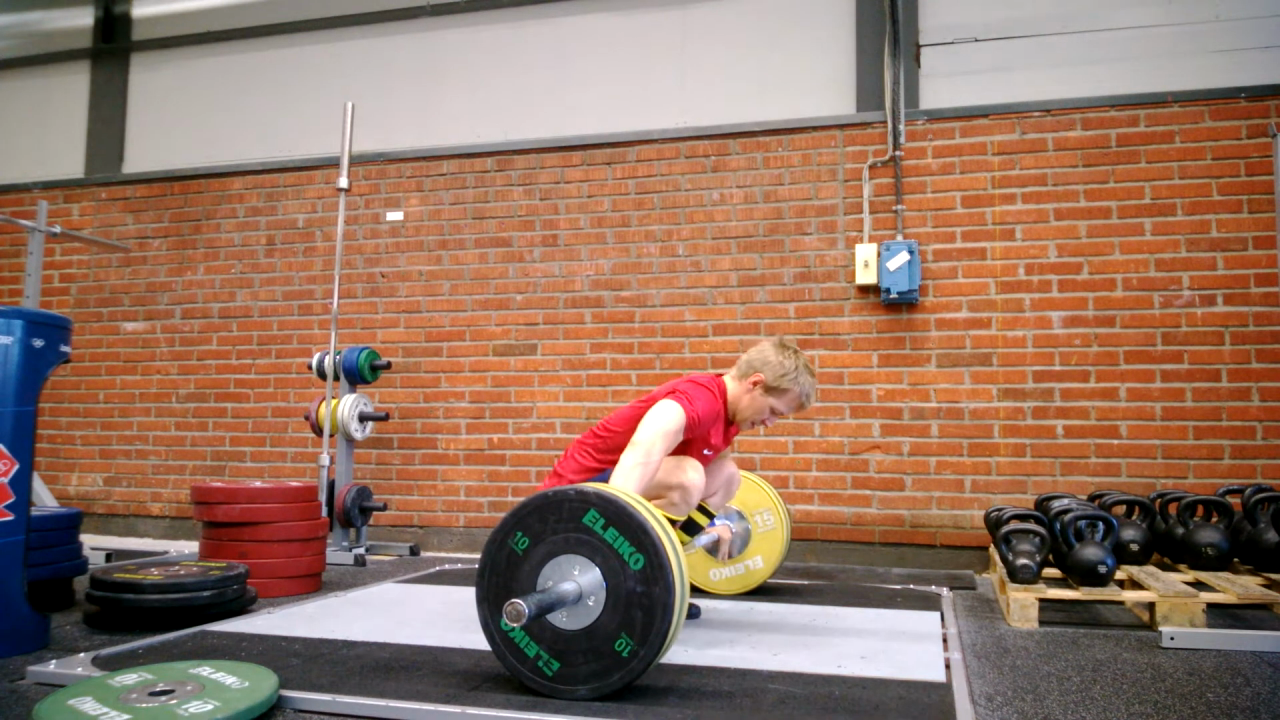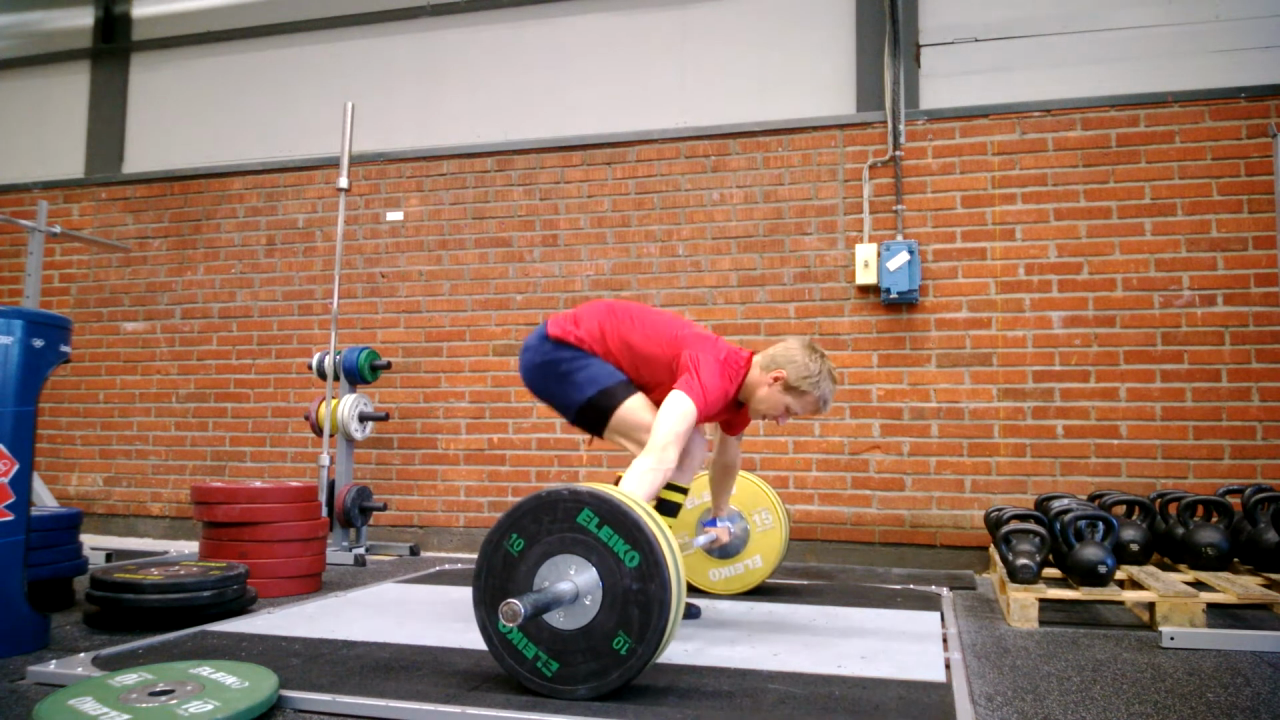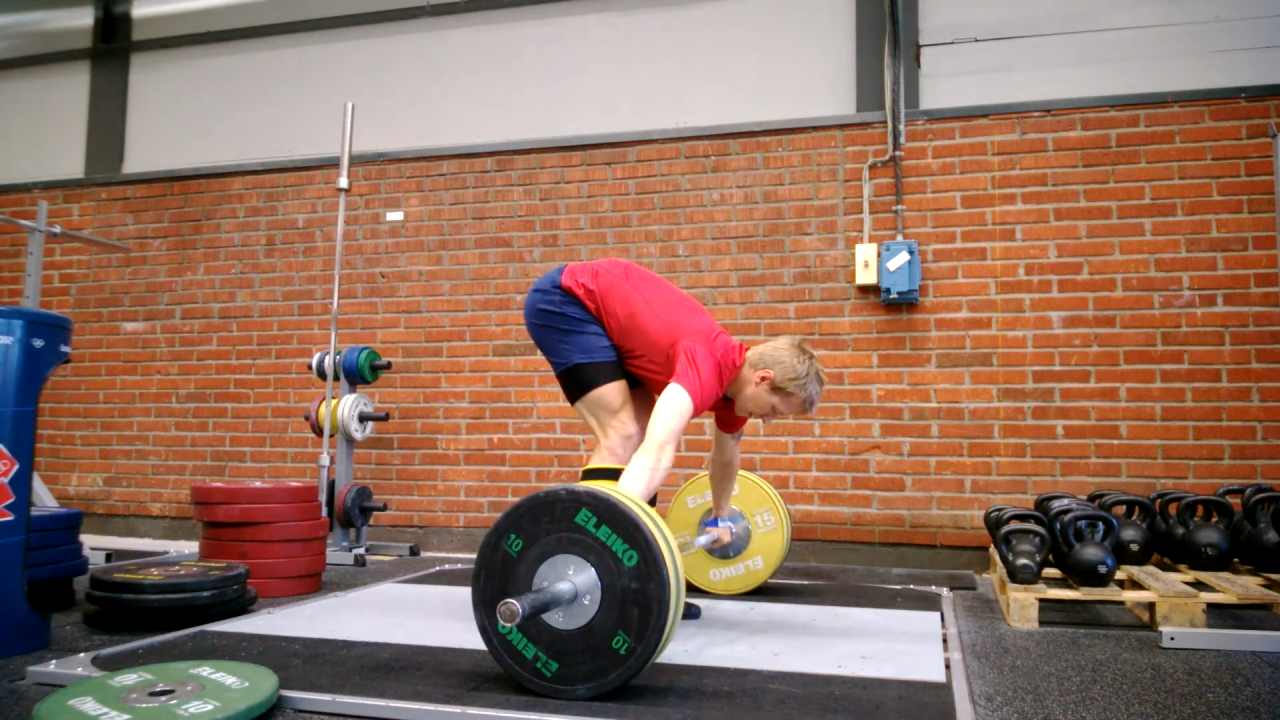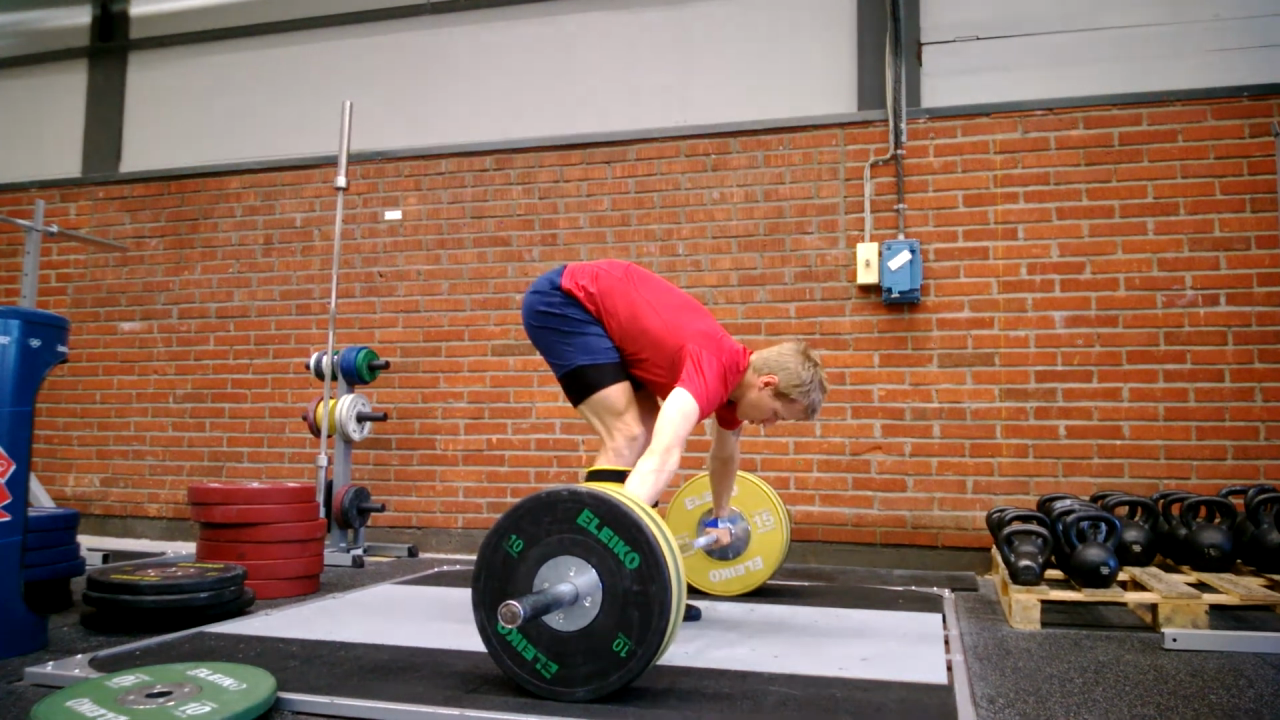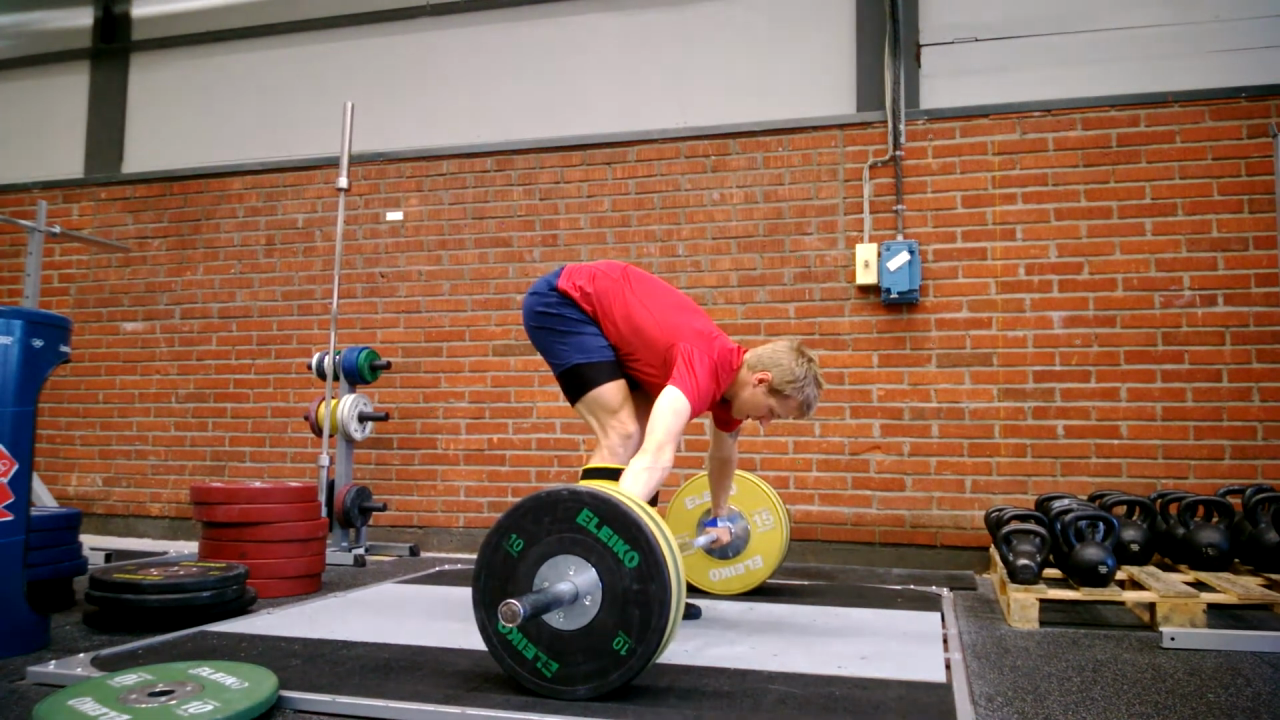
dt=0.4s
person 1, frame 1
left shoulder: (728, 406)
right shoulder: (697, 400)
left elbow: (713, 455)
right elbow: (639, 458)
left wrist: (711, 520)
left knee: (726, 475)
right knee: (686, 478)
person 1, frame 2
left shoulder: (742, 386)
right shoulder: (713, 377)
left elbow: (728, 458)
right elbow: (657, 456)
left wrist: (718, 518)
left hip: (585, 355)
right hip: (560, 347)
left knee: (691, 448)
right knee: (671, 453)
person 1, frame 3
left shoulder: (737, 376)
right shoulder: (707, 370)
left elbow: (725, 456)
right elbow: (656, 453)
left wrist: (720, 518)
left hip: (595, 305)
right hip: (565, 299)
left knee: (642, 435)
right knee: (621, 435)
person 1, frame 4
left shoulder: (737, 377)
right shoulder: (713, 374)
left elbow: (725, 453)
right elbow: (663, 456)
left wrist: (720, 518)
left hip: (592, 305)
right hip: (564, 300)
left knee: (645, 436)
right knee: (627, 437)
person 1, frame 5
left shoulder: (734, 376)
right shoulder: (705, 372)
left elbow: (723, 454)
right elbow: (655, 458)
left wrist: (719, 517)
left hip: (602, 308)
right hip: (564, 301)
left knee: (644, 436)
right knee: (623, 435)
